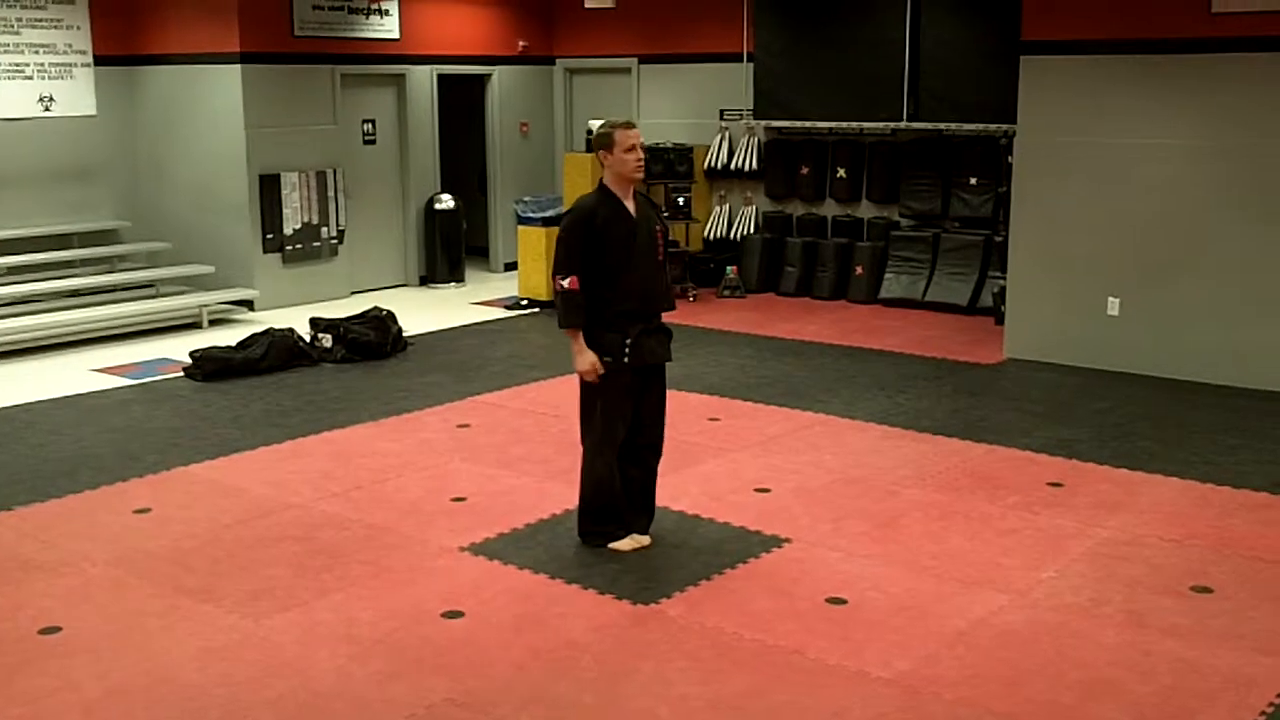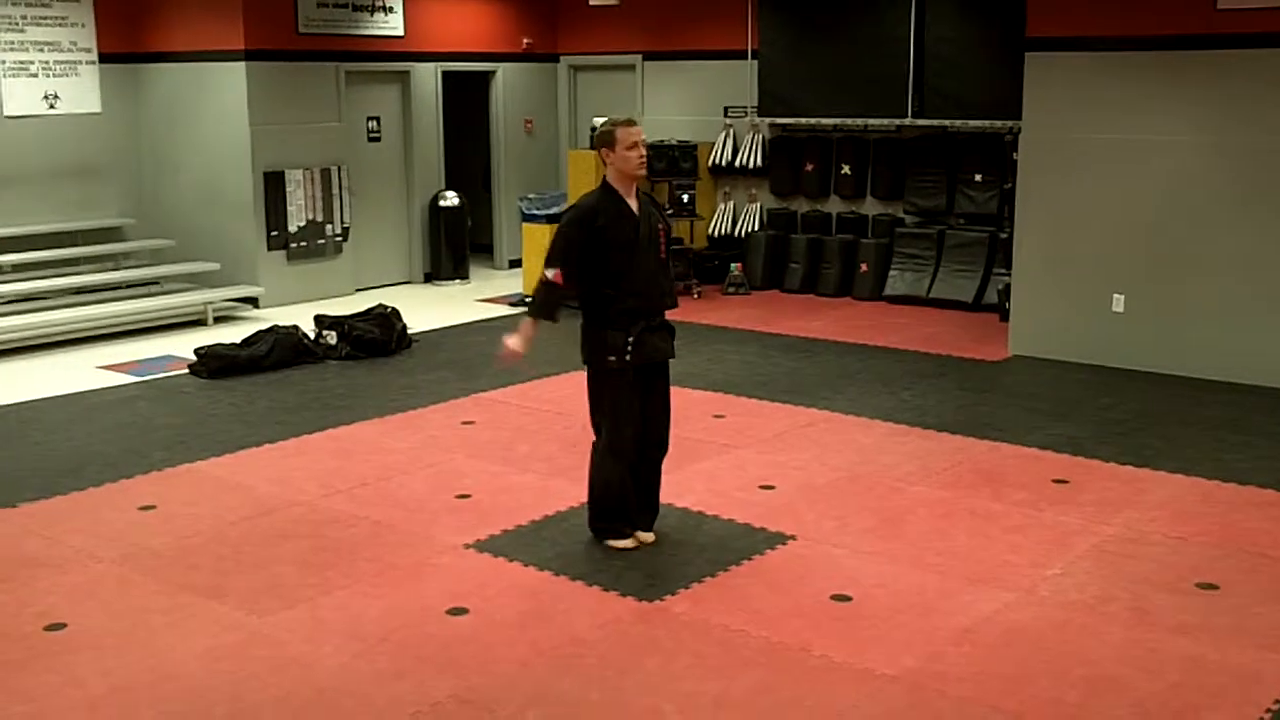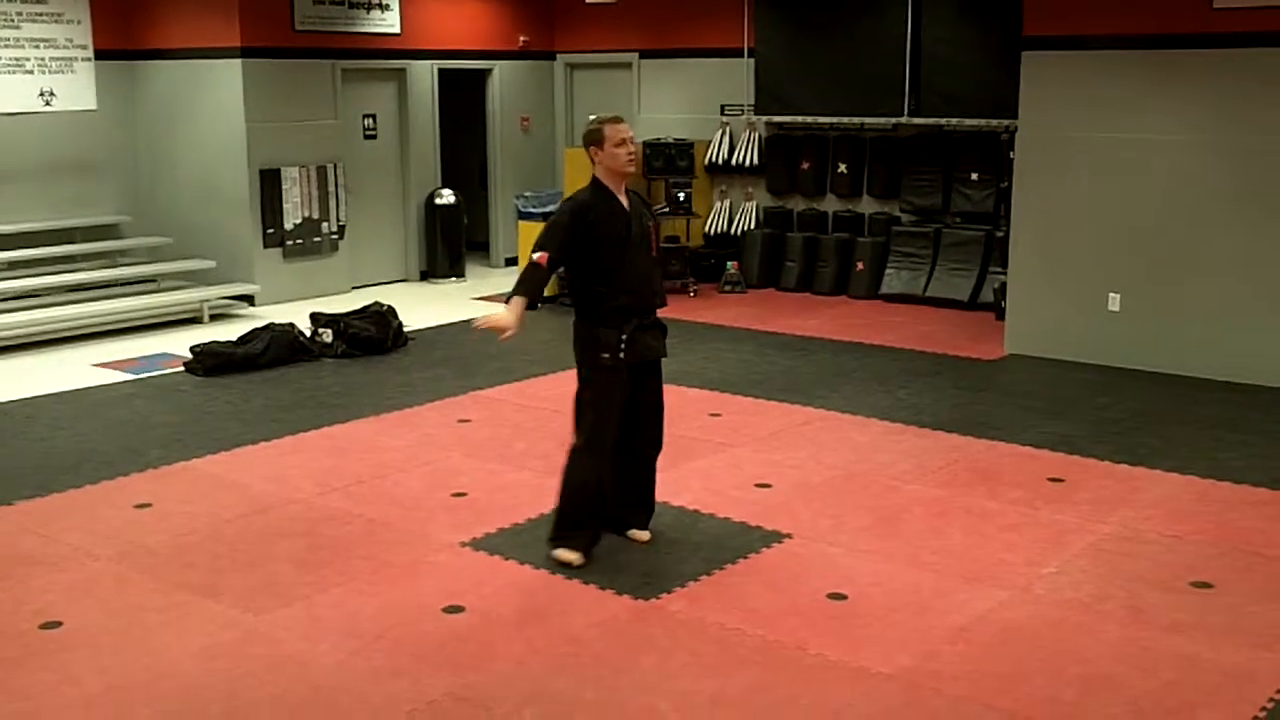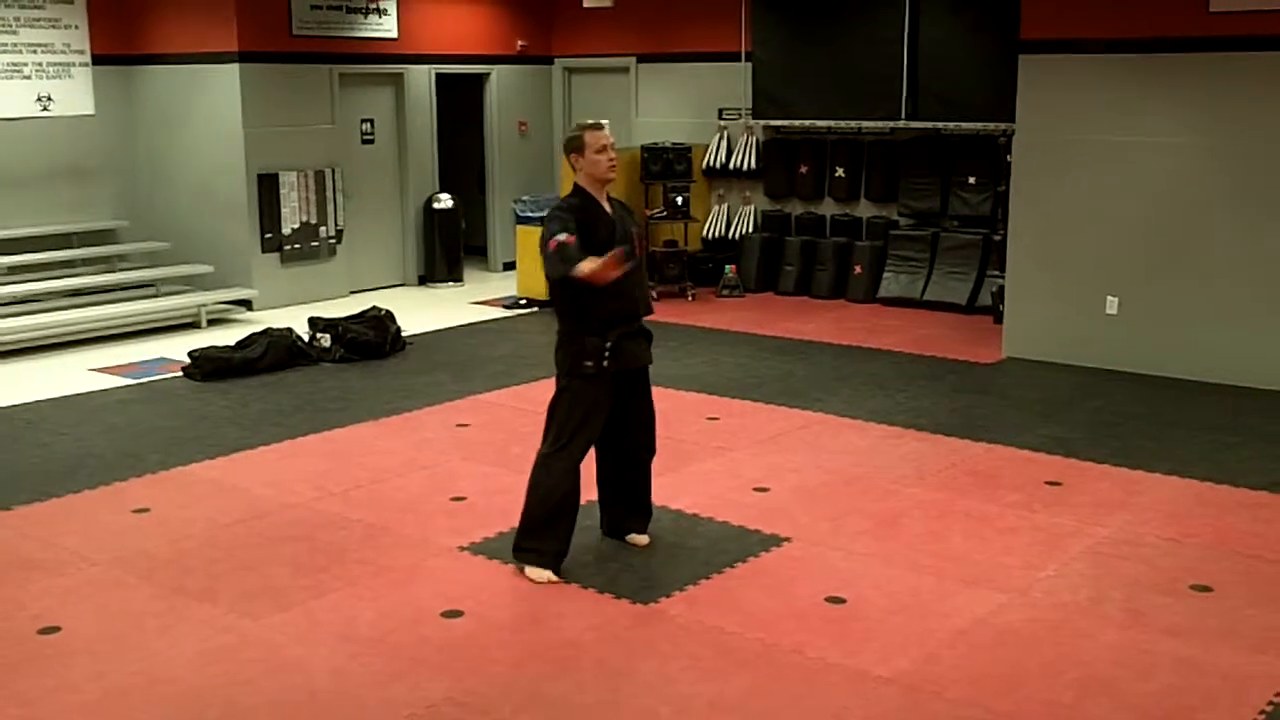
dt=0.2s
person 1, frame 1
left shoulder: (649, 211)
right shoulder: (586, 215)
right elbow: (569, 284)
right wrist: (579, 347)
left hip: (648, 339)
right hip: (608, 344)
left knee: (647, 437)
right knee: (605, 438)
left ankle: (635, 521)
right ankle: (603, 528)
person 1, frame 2
left shoulder: (652, 210)
right shoulder: (589, 213)
right elbow: (557, 274)
left wrist: (660, 327)
right wrist: (525, 333)
left hip: (652, 337)
right hip: (610, 342)
left knee: (652, 435)
right knee: (617, 436)
left ankle: (638, 517)
right ankle: (613, 526)
person 1, frame 3
left shoulder: (643, 207)
right shoulder: (581, 208)
right elbow: (544, 259)
left wrist: (650, 320)
right wrist: (514, 309)
left hip: (643, 334)
right hip: (601, 339)
left knee: (642, 435)
right knee: (597, 438)
left ankle: (629, 517)
right ankle: (573, 536)
person 1, frame 4
left shoulder: (623, 213)
right shoulder: (567, 213)
right elbow: (561, 257)
left wrist: (634, 321)
right wrist: (588, 270)
left hip: (628, 343)
right hip: (585, 348)
left knee: (634, 441)
right knee: (565, 447)
left ankle: (625, 520)
right ankle: (537, 549)
